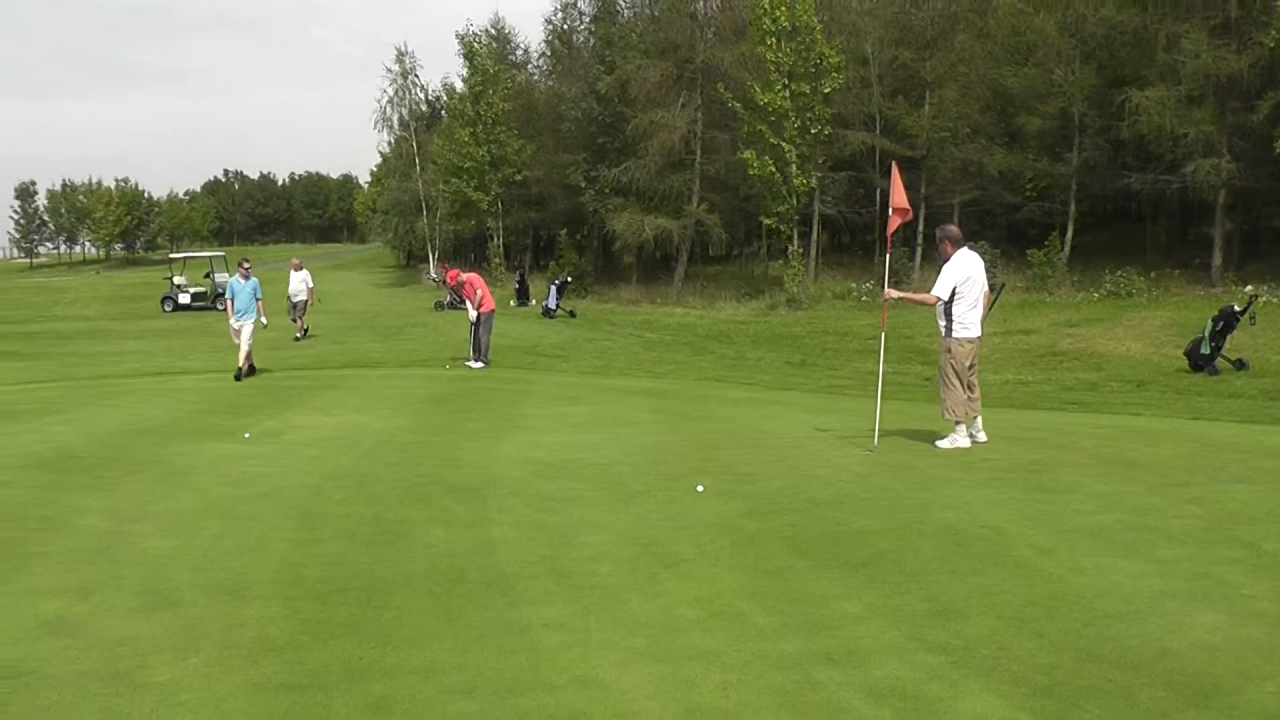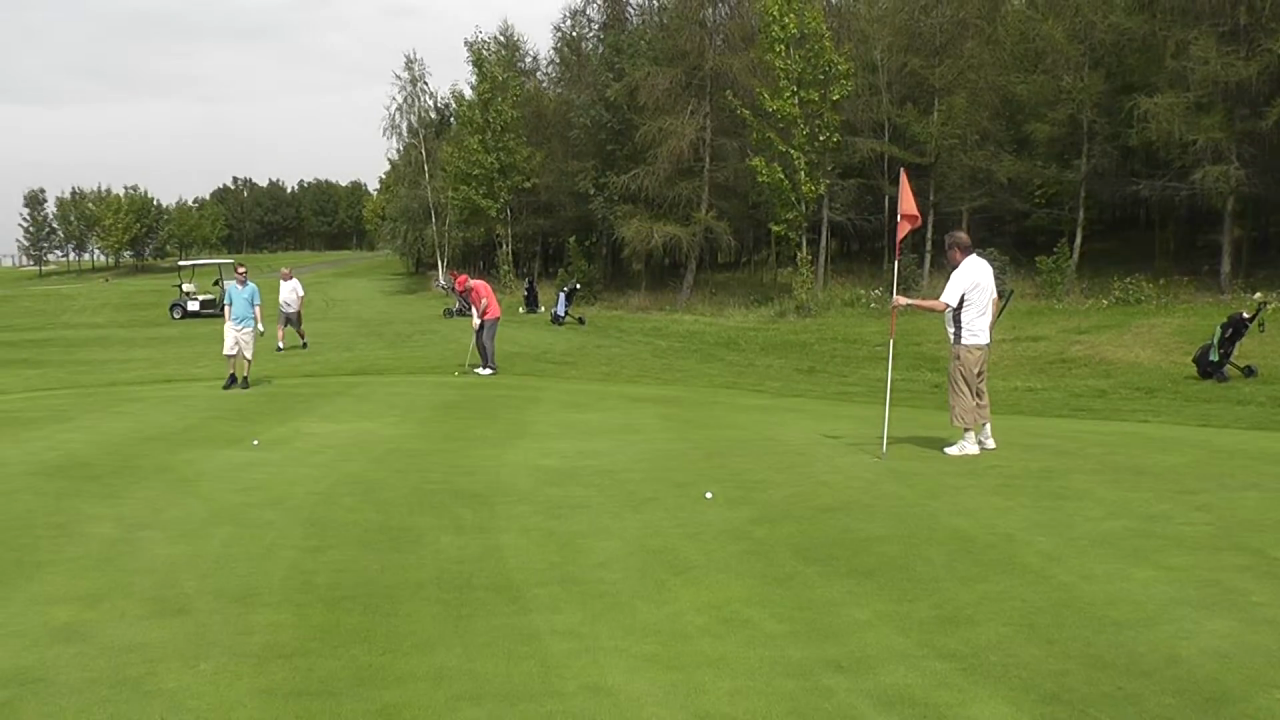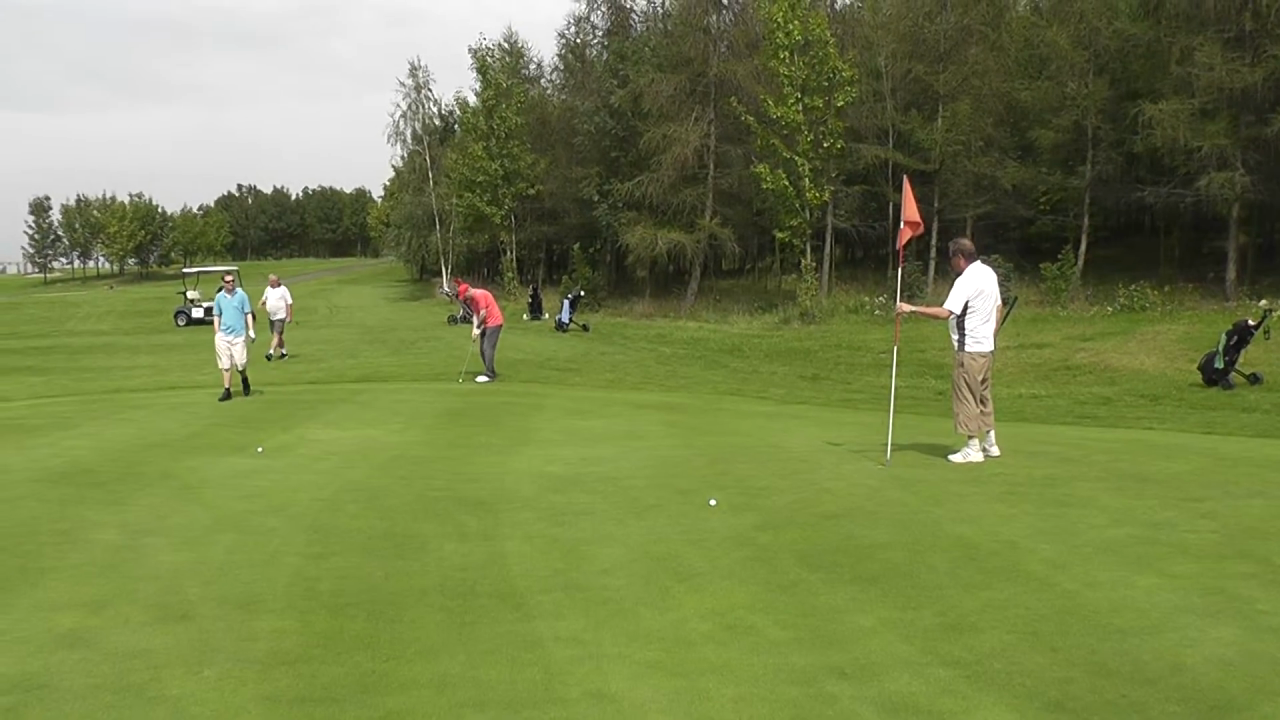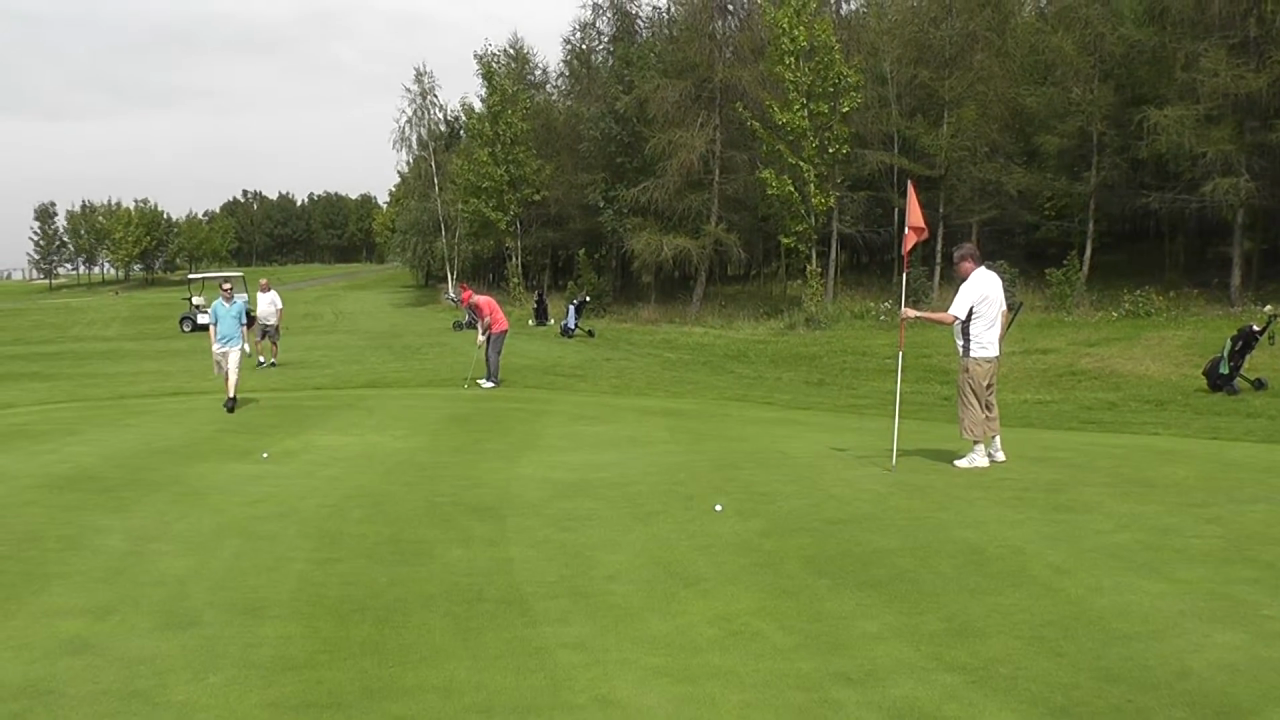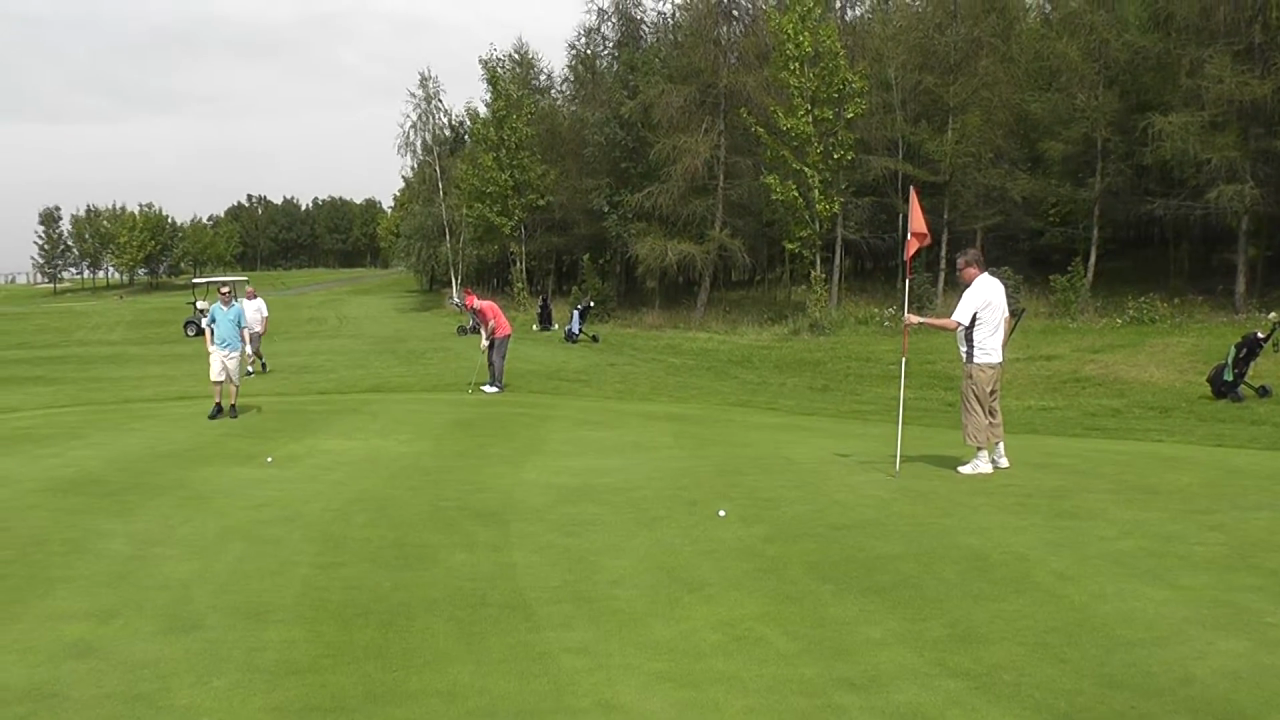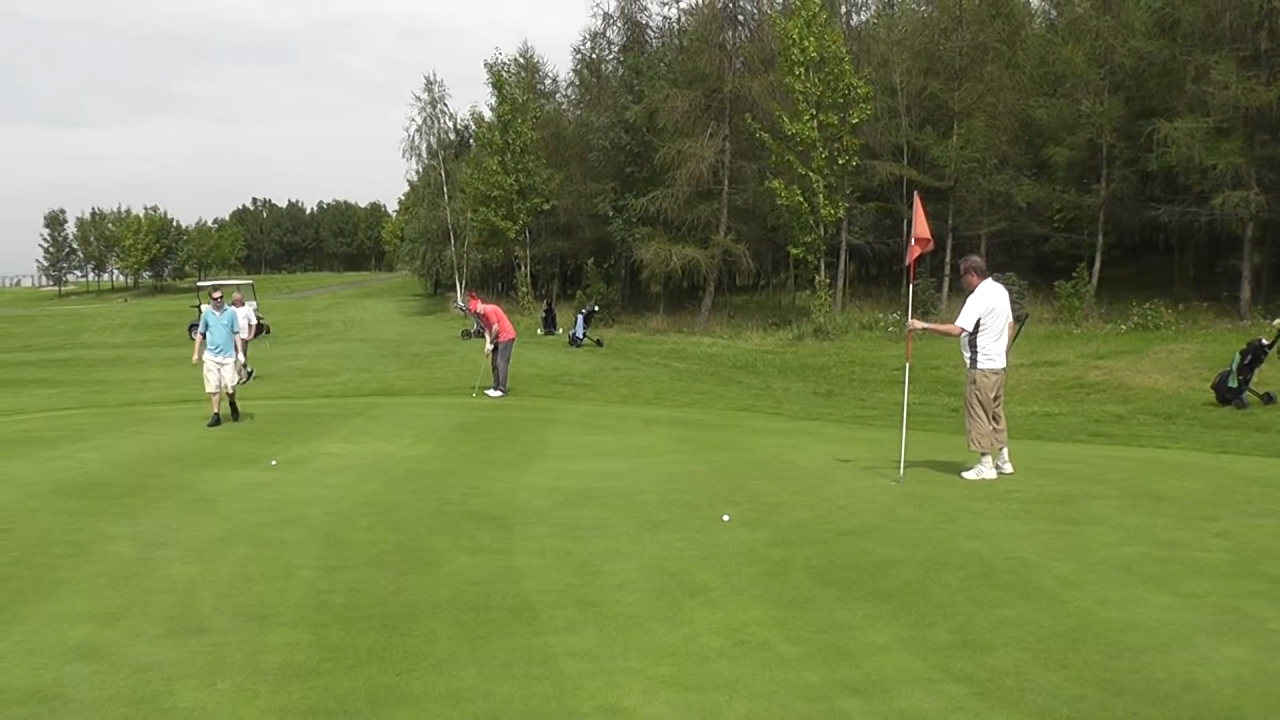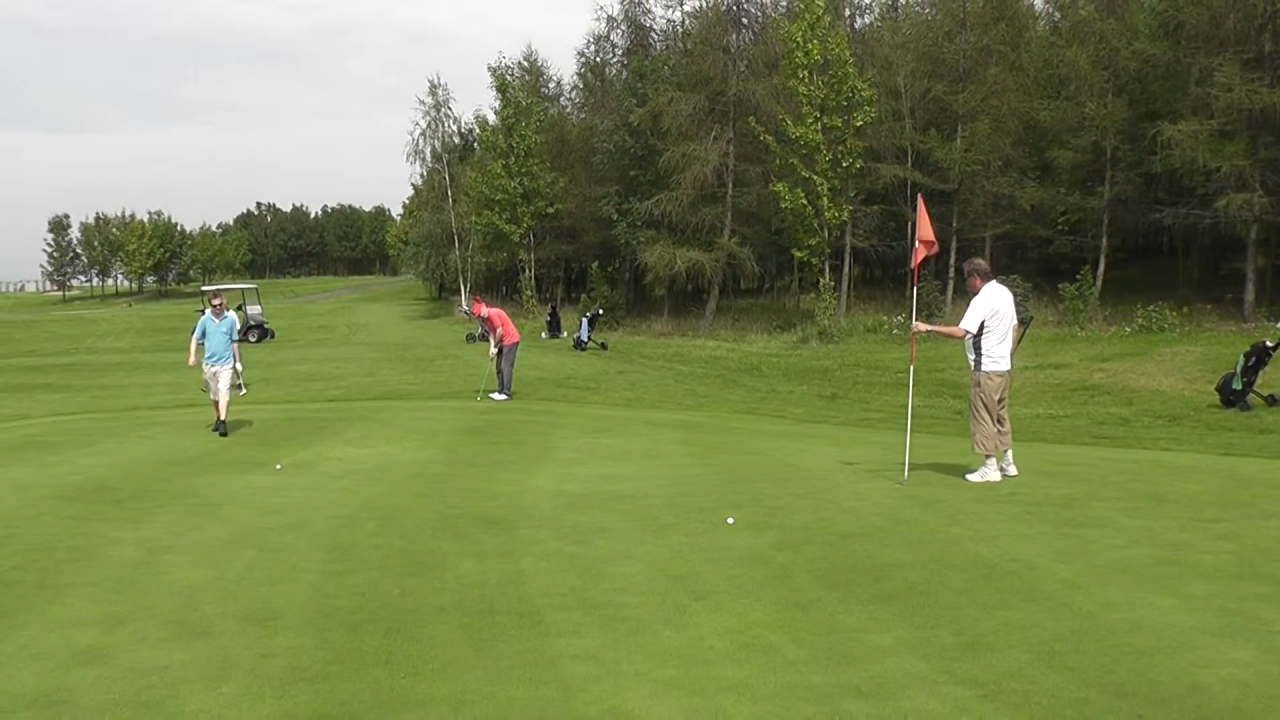
dt=0.4s
person 1, frame 1
left shoulder: (954, 266)
right shoulder: (975, 259)
left elbow: (932, 299)
right elbow: (985, 293)
left wrist: (900, 295)
left hip: (956, 335)
right hip: (973, 332)
left knee: (953, 383)
right knee: (970, 381)
left ankle: (960, 434)
right ankle: (977, 429)
person 1, frame 2
left shoulder: (962, 273)
right shoulder: (984, 266)
left elbow: (941, 305)
right elbow: (994, 300)
left wrist: (909, 302)
left hip: (965, 342)
right hip: (982, 339)
left knee: (963, 390)
right knee: (979, 388)
left ankle: (969, 440)
right ankle: (985, 436)
person 1, frame 3
left shoulder: (966, 280)
right shoulder: (989, 273)
left elbow: (945, 313)
right elbow: (998, 307)
left wrist: (912, 309)
left hip: (969, 349)
right hip: (986, 346)
left knee: (966, 397)
right knee: (983, 395)
left ankle: (973, 448)
right ankle: (989, 443)
person 1, frame 4
left shoulder: (971, 286)
right shoulder: (994, 278)
left elbow: (950, 318)
right elbow: (1003, 312)
left wrist: (917, 314)
left hip: (974, 354)
right hip: (991, 352)
left knee: (972, 402)
right knee: (988, 401)
left ankle: (978, 453)
right ankle: (995, 449)
person 1, frame 5
left shoulder: (975, 292)
right shoulder: (996, 285)
left elbow: (953, 324)
right elbow: (1005, 319)
left wrist: (920, 320)
left hip: (978, 360)
right hip: (994, 358)
left knee: (975, 409)
right knee: (992, 407)
left ankle: (982, 460)
right ankle: (999, 455)
person 1, frame 6
left shoulder: (979, 298)
right shoulder: (1000, 290)
left elbow: (956, 330)
right elbow: (1009, 324)
left wrist: (924, 326)
left hip: (981, 366)
right hip: (998, 363)
left knee: (979, 415)
right knee: (996, 412)
left ankle: (986, 465)
right ankle: (1003, 460)
person 1, frame 7
left shoulder: (983, 300)
right shoulder: (1004, 293)
left elbow: (961, 332)
right elbow: (1014, 327)
left wrist: (928, 328)
left hip: (986, 368)
right hip: (1002, 365)
left knee: (983, 417)
right knee: (1000, 414)
left ankle: (990, 467)
right ankle: (1007, 462)
